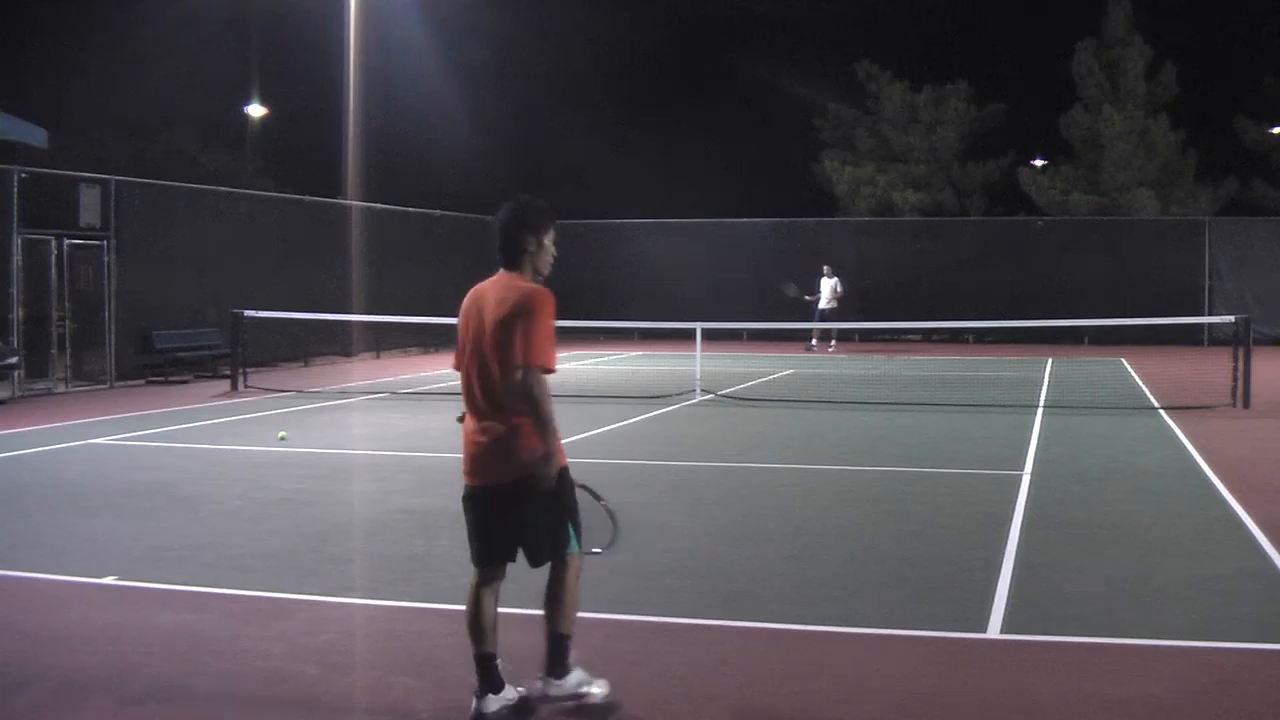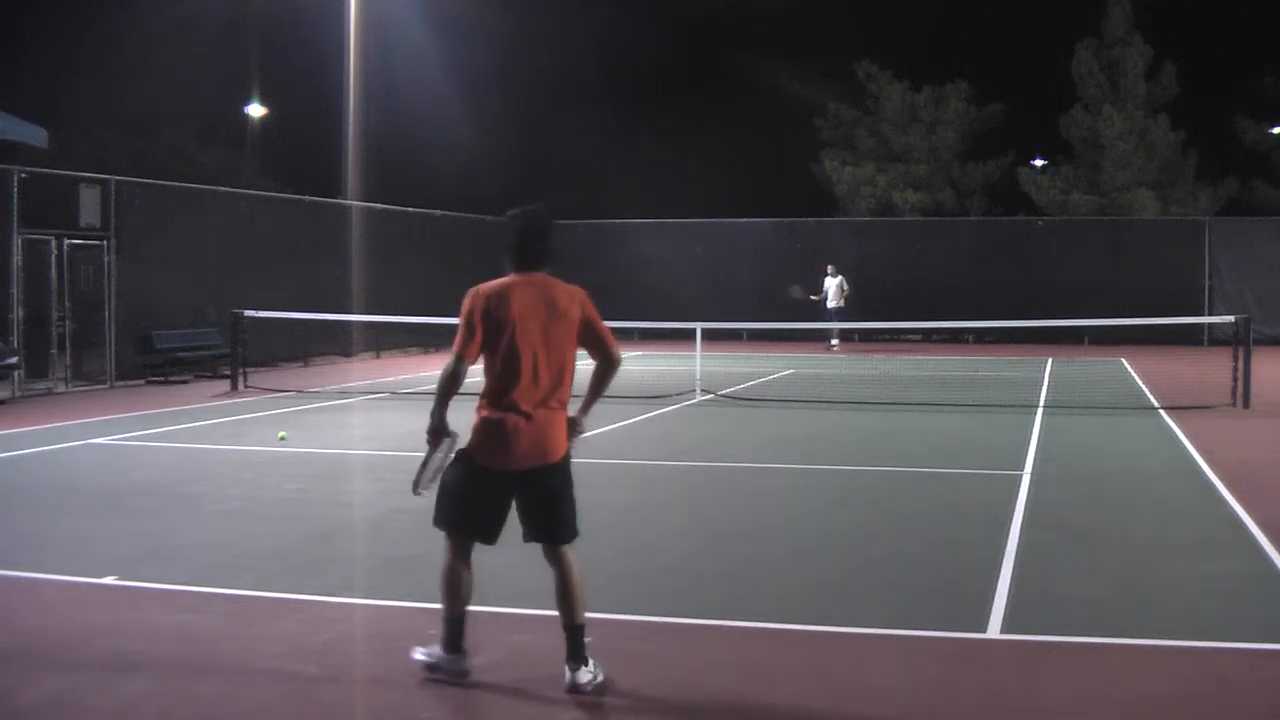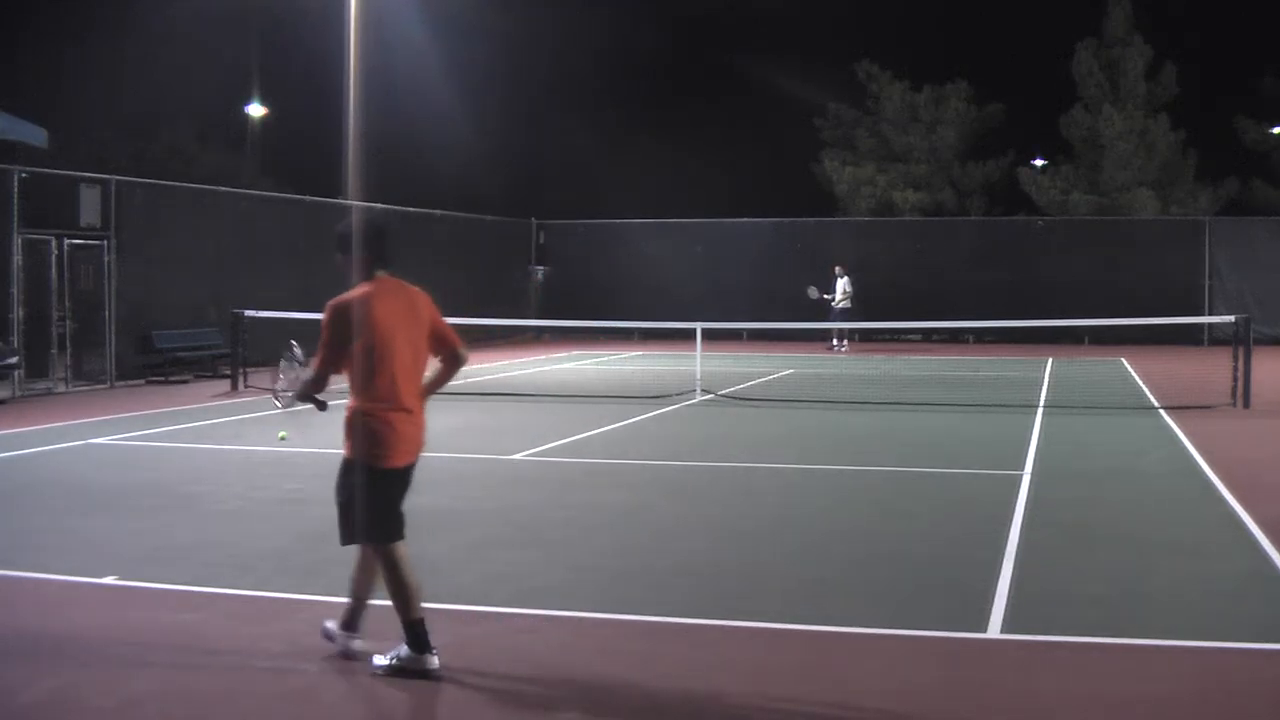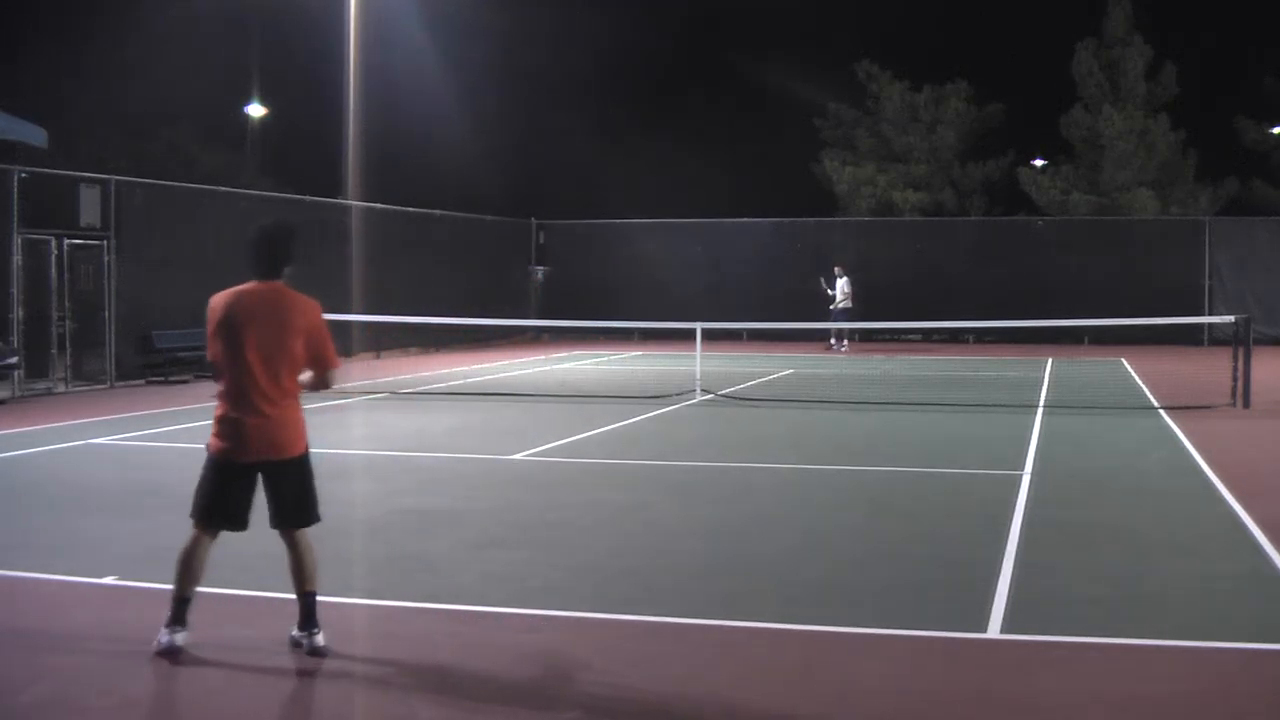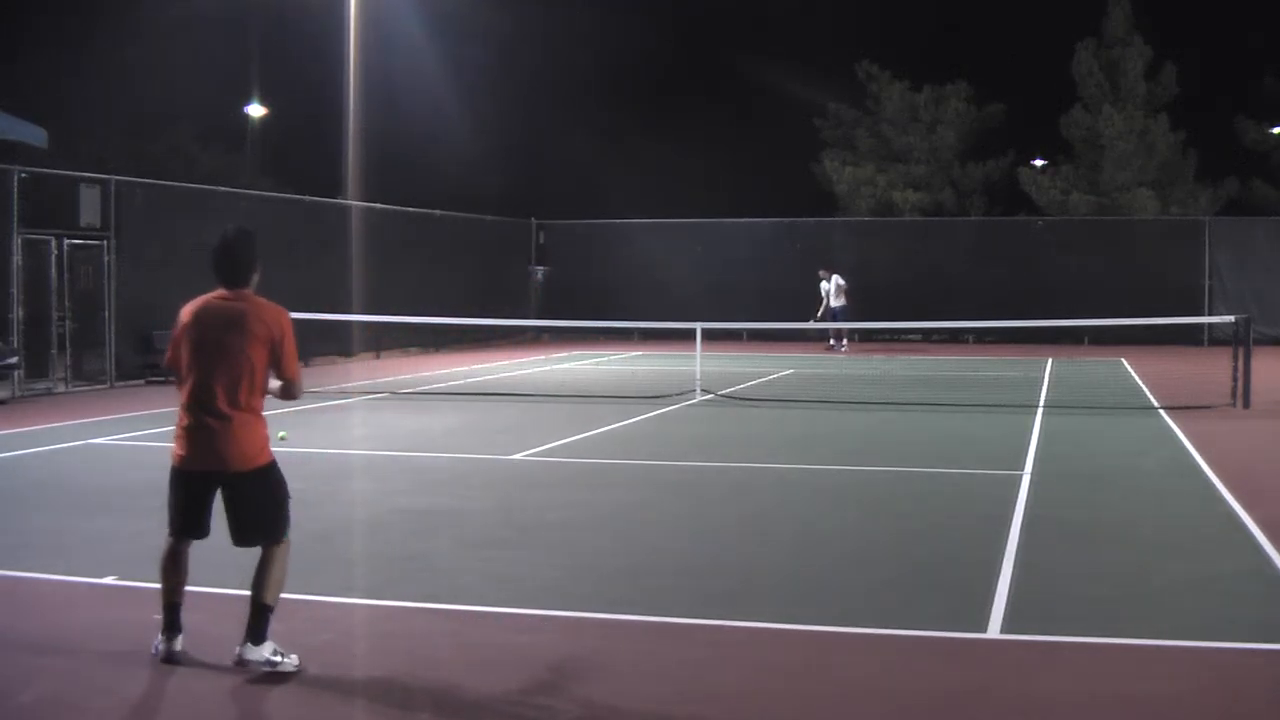
dt=0.7s
person 1, frame 1
left shoulder: (475, 297)
right shoulder: (532, 298)
right elbow: (530, 379)
right wrist: (548, 444)
left hip: (480, 454)
right hip: (526, 454)
left knee: (487, 572)
right knee: (565, 560)
right ankle: (557, 673)
person 1, frame 2
left shoulder: (484, 297)
right shoulder: (573, 299)
left elbow: (457, 369)
right elbow: (611, 360)
left wrist: (437, 418)
right wrist: (580, 414)
left hip: (492, 443)
right hip: (549, 445)
left knee: (457, 543)
right knee: (560, 552)
left ankle: (452, 651)
right ankle: (578, 663)
person 1, frame 3
left shoulder: (345, 308)
right shoulder: (418, 299)
left elbow: (318, 380)
right elbow: (458, 358)
left wrist: (301, 388)
left hip: (372, 442)
right hip: (409, 439)
left knee: (385, 544)
right knee: (372, 536)
left ankle: (420, 648)
right ankle: (349, 628)
person 1, frame 4
left shoulder: (222, 304)
right shoulder: (306, 310)
left elbow: (218, 368)
right elbow: (325, 379)
left hip: (233, 439)
right hip: (286, 441)
left knee: (203, 532)
right knee: (296, 533)
left ankle: (175, 628)
right ankle: (310, 628)
person 1, frame 5
left shoulder: (190, 313)
right shoulder: (272, 318)
left elbow: (177, 375)
right elbow: (292, 390)
left hip: (191, 448)
right hip: (245, 450)
left knee: (179, 539)
right knee: (276, 544)
left ankle: (170, 636)
right ankle: (255, 644)
